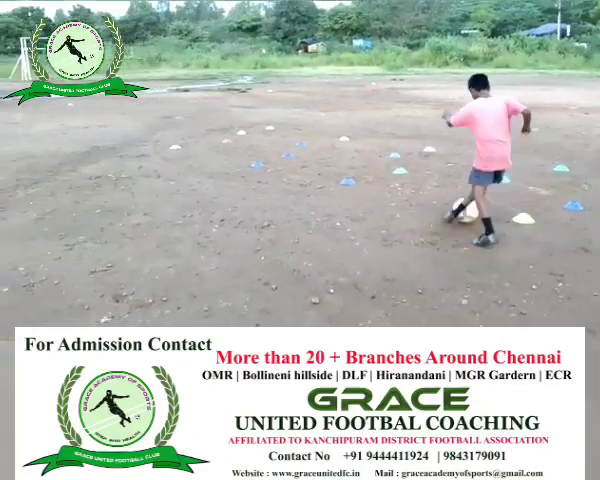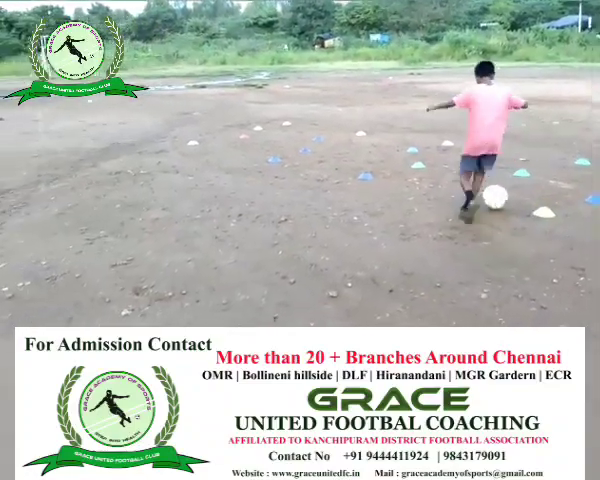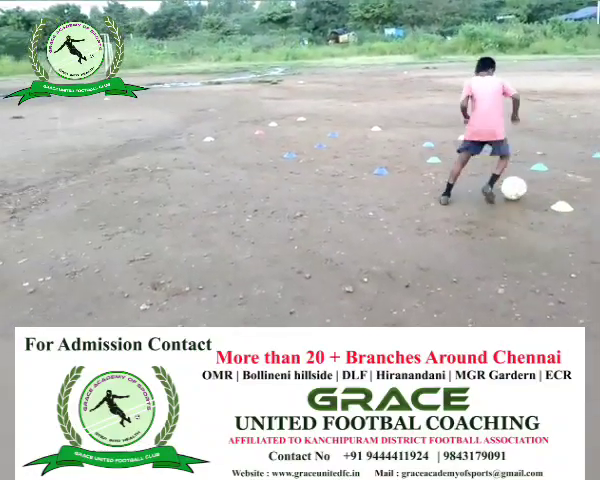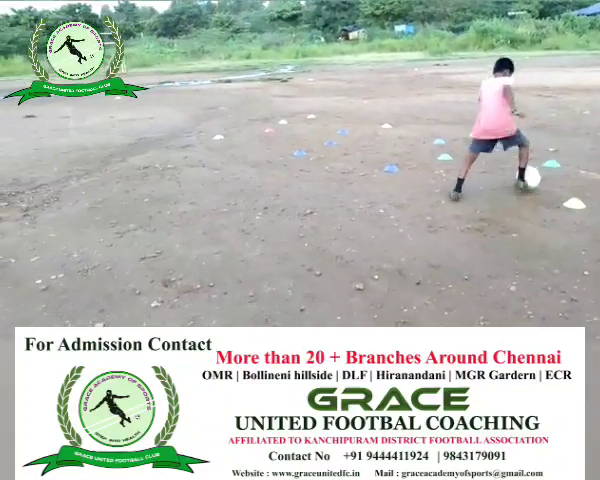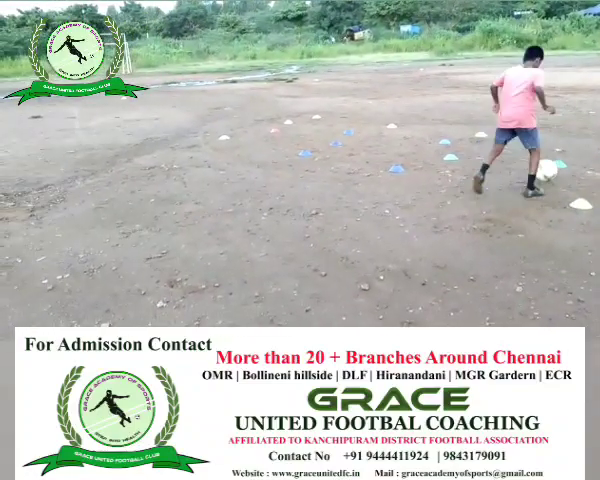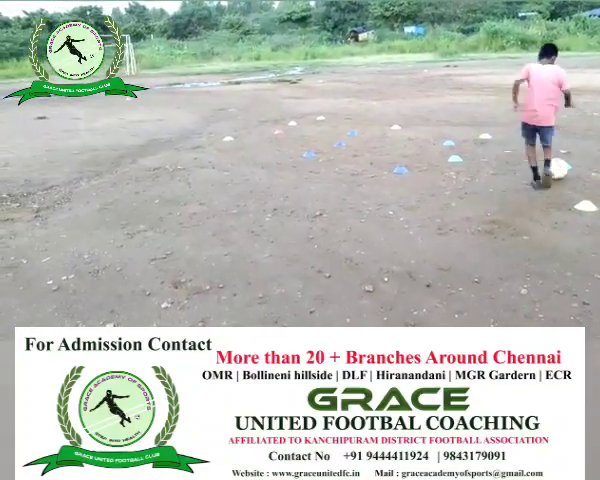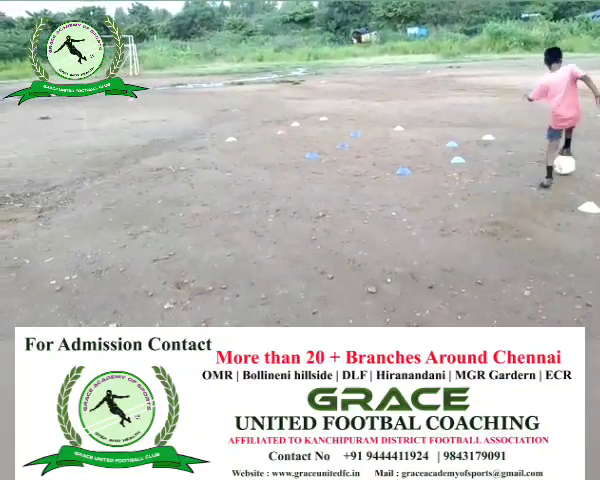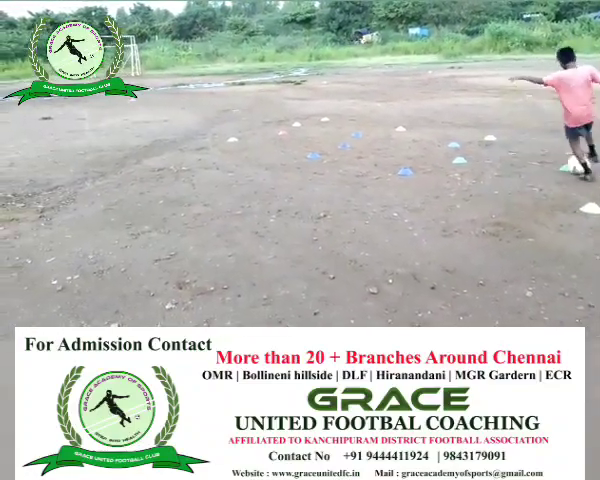
dt=0.2s
person 1, frame 1
left shoulder: (471, 107)
right shoulder: (504, 102)
left elbow: (451, 123)
right elbow: (525, 111)
left wrist: (445, 116)
right wrist: (526, 126)
left hip: (485, 158)
right hip: (503, 158)
left knee: (478, 193)
right knee: (478, 188)
left ankle: (489, 234)
right ankle: (455, 213)
person 1, frame 2
left shoulder: (472, 91)
right shoulder: (505, 91)
left elbow: (452, 103)
right elbow: (524, 105)
left wrist: (434, 107)
right wrist: (508, 106)
left hip: (475, 143)
right hip: (494, 143)
left knee: (464, 176)
right knee: (479, 175)
left ankle: (471, 201)
right ankle: (467, 208)
person 1, frame 3
left shoulder: (470, 83)
right shoulder: (499, 81)
left elbow: (462, 105)
right elbow: (516, 97)
left wrist: (467, 117)
right wrist: (515, 114)
left hip: (475, 130)
right hip: (496, 131)
left knee: (460, 161)
right knee: (505, 157)
left ankle: (446, 194)
right ankle: (489, 186)
person 1, frame 4
left shoulder: (485, 83)
right shoulder: (506, 81)
right elbow: (507, 87)
right wrist: (513, 108)
left hip: (483, 129)
right hip: (504, 127)
left knee: (469, 159)
right knee: (524, 144)
left ankle: (456, 191)
right ankle: (521, 180)
person 1, frame 5
left shoulder: (509, 71)
right shoulder: (537, 73)
left elbow: (494, 86)
right elbow: (538, 89)
left wrist: (497, 103)
right wrist: (545, 106)
left hip: (505, 119)
right hip: (525, 120)
left knee: (496, 149)
right knee: (535, 151)
left ankle: (481, 173)
right ankle: (530, 188)
person 1, frame 6
left shoulder: (530, 68)
right shoulder: (559, 71)
left elbow: (517, 82)
right elbow: (566, 92)
left wrist: (515, 100)
right wrist: (568, 103)
left hip: (529, 116)
right hip: (547, 118)
left knee: (530, 145)
right knee: (547, 147)
left ankle: (536, 178)
right ankle: (547, 168)
person 1, frame 7
left shoulder: (544, 81)
right shoulder: (570, 69)
left elbow: (531, 98)
right elbow: (584, 77)
left wrist: (527, 95)
left hip: (558, 119)
right hip: (574, 116)
left knee: (552, 146)
right knee: (569, 126)
left ankle: (548, 177)
right ankle: (566, 148)
person 1, frame 8
left shoulder: (560, 76)
right shoulder: (588, 70)
left elbow: (541, 81)
left wrist: (522, 77)
left hip: (573, 118)
right hip: (589, 114)
left knee: (574, 143)
right knee: (587, 133)
left ankle: (588, 172)
